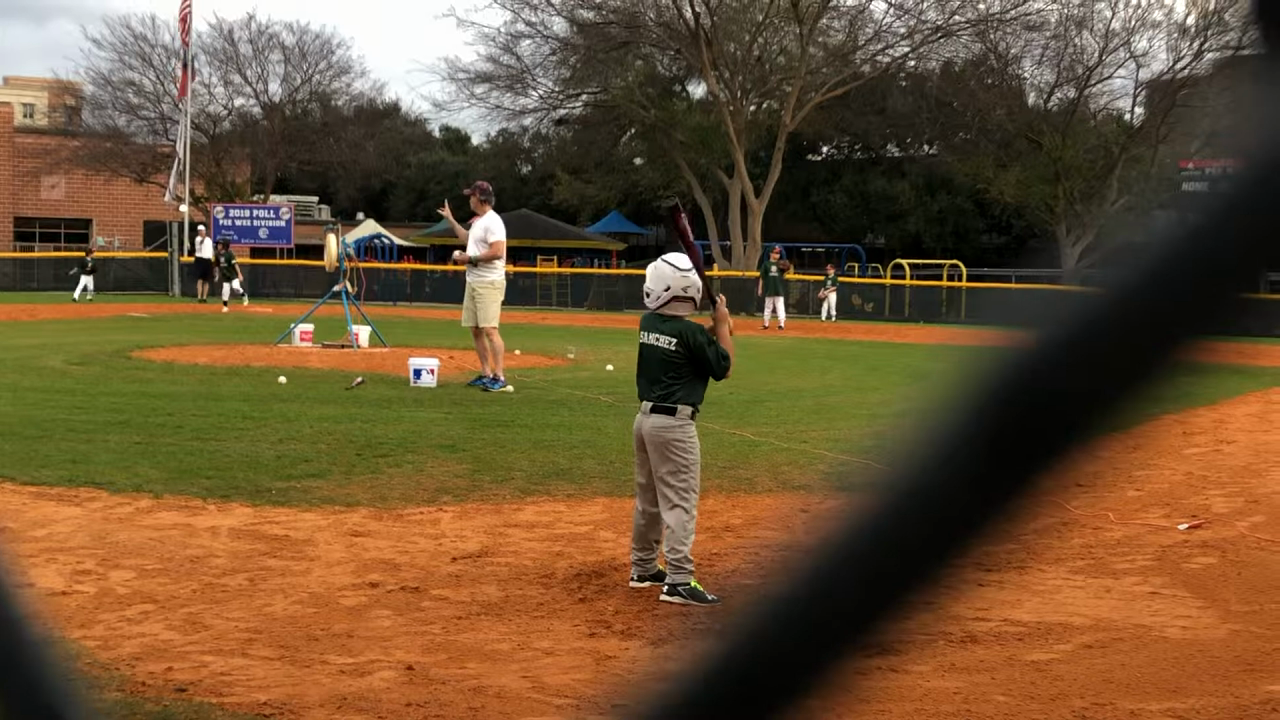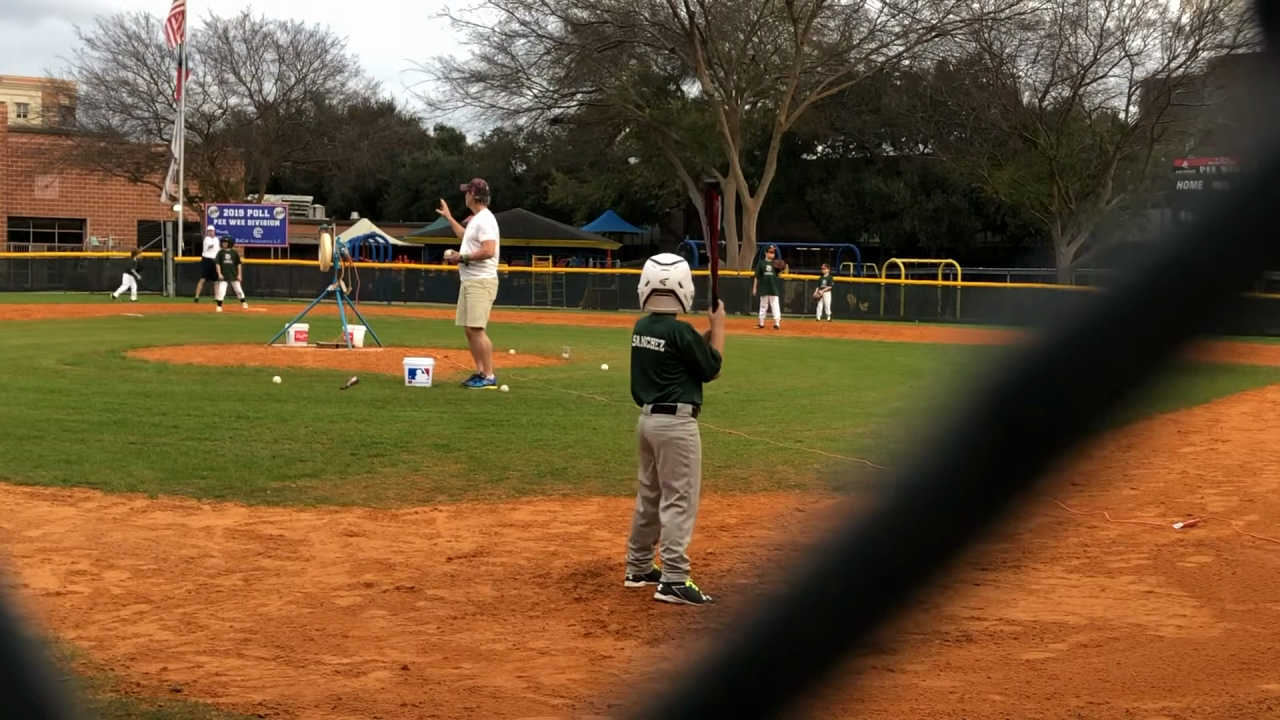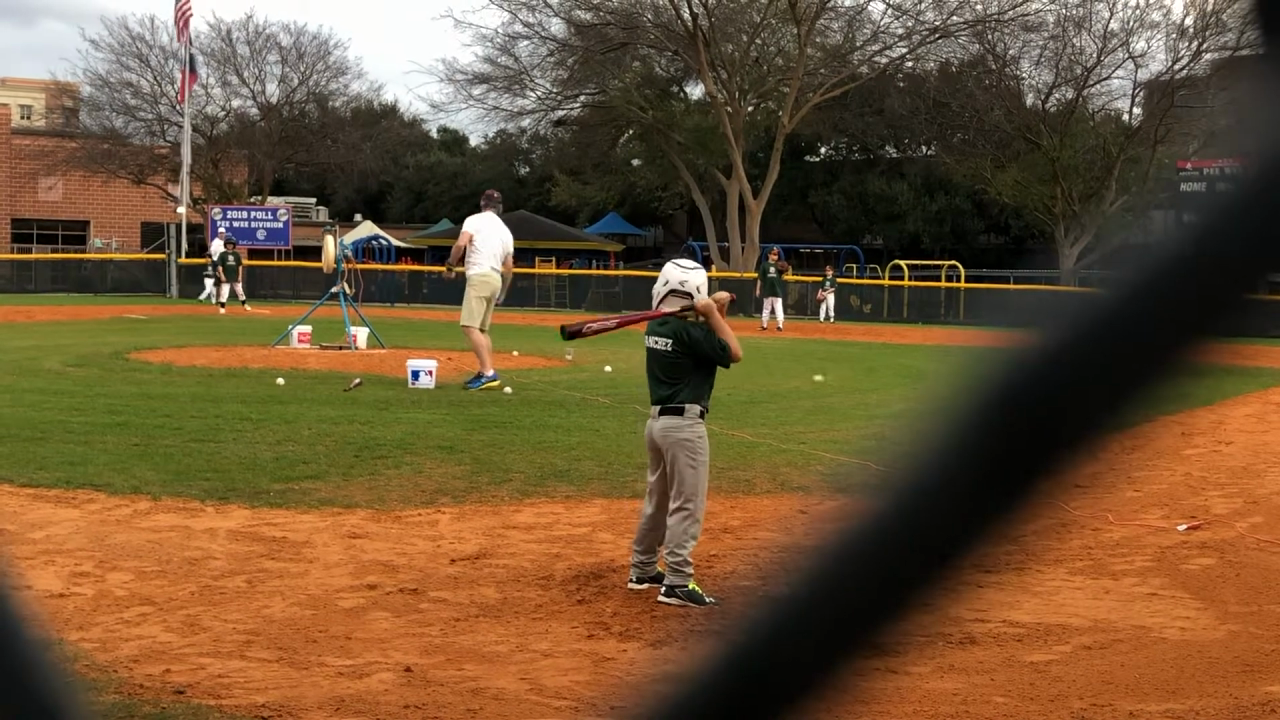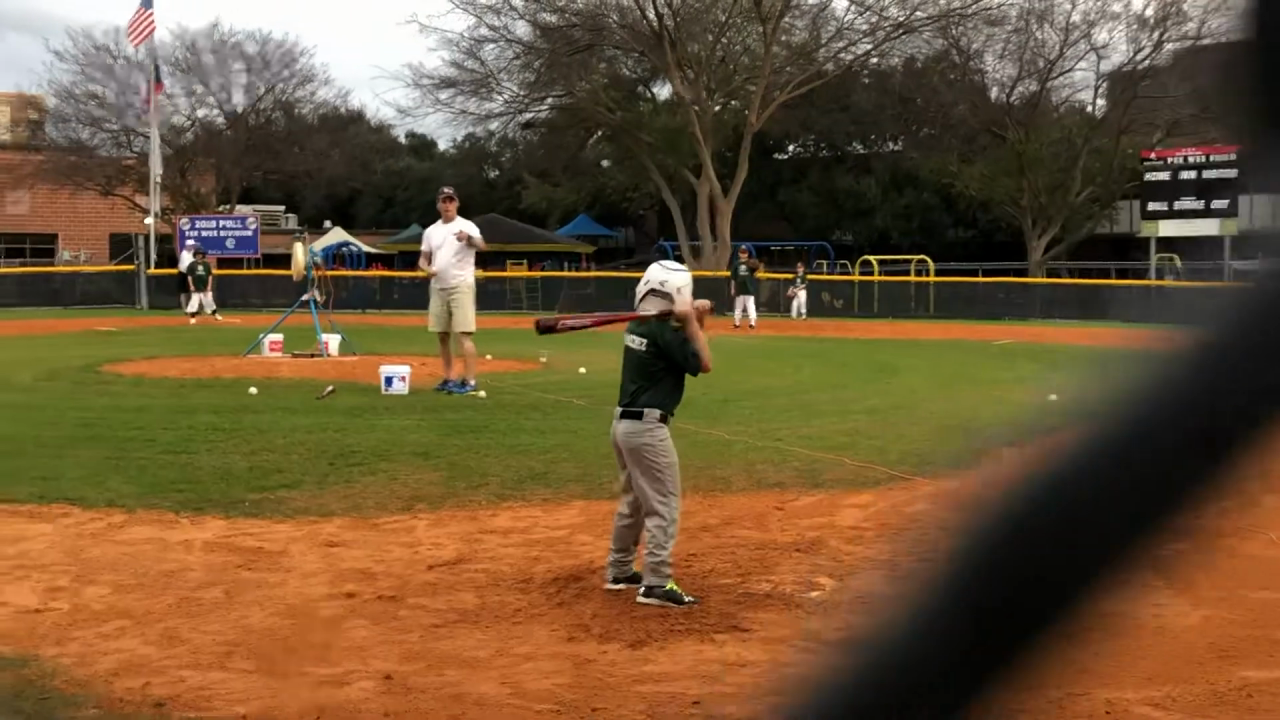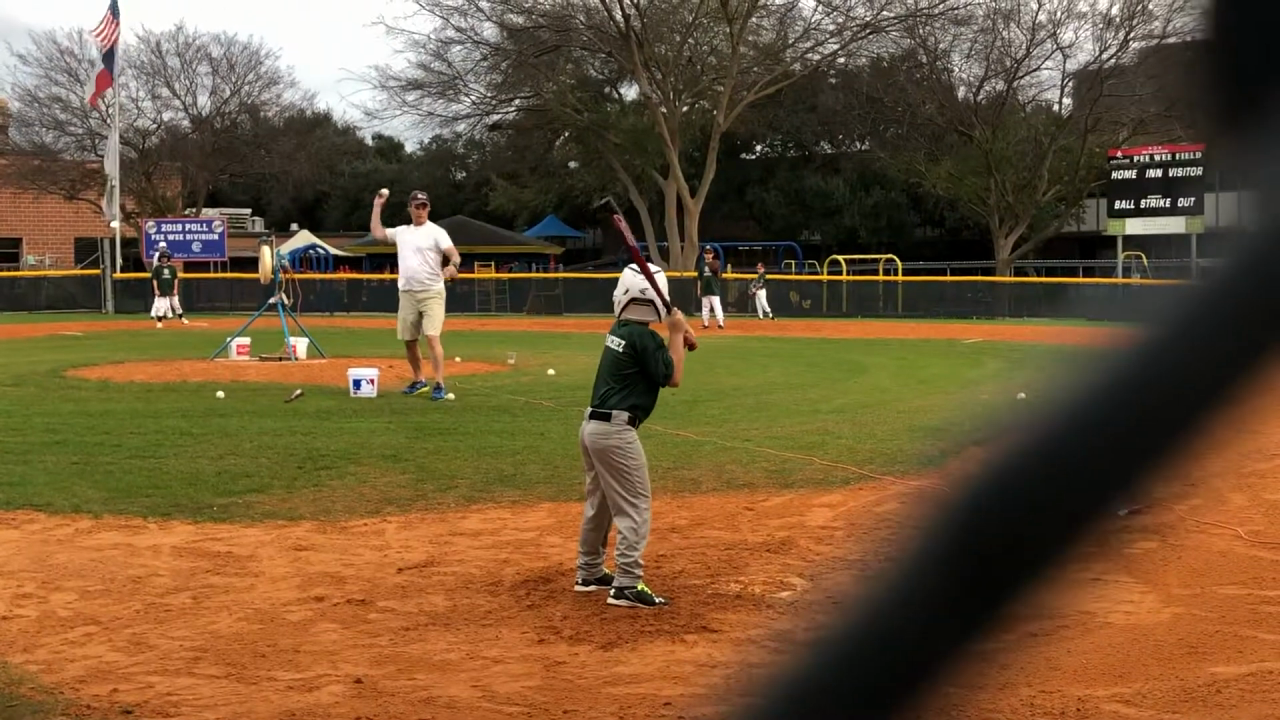
dt=1s
person 1, frame 1
left shoulder: (647, 322)
right shoulder: (690, 331)
right elbow: (723, 368)
left wrist: (712, 328)
right wrist: (722, 325)
left hip: (645, 418)
right hip: (675, 424)
left knee: (649, 498)
right knee: (680, 502)
left ankle: (643, 568)
right ankle: (678, 581)
person 1, frame 2
left shoulder: (641, 327)
right shoulder: (680, 330)
right elbow: (711, 370)
left wrist: (708, 335)
right wrist: (718, 328)
left hip: (648, 419)
right hip: (677, 423)
left knee: (650, 497)
right knee: (679, 501)
left ankle: (639, 567)
right ankle: (674, 580)
person 1, frame 3
left shoulder: (655, 326)
right shoulder: (688, 330)
left elbow: (705, 340)
right elbow: (734, 353)
left wrist: (716, 313)
right wrist: (713, 314)
left hip: (657, 421)
right hip: (684, 425)
left knee: (657, 499)
right knee: (686, 504)
left ankle: (642, 569)
right ankle: (677, 582)
person 1, frame 4
left shoulder: (636, 325)
right shoulder: (664, 332)
left elbow: (680, 347)
right elbow: (704, 364)
left wrist: (694, 321)
right wrist: (691, 322)
left hip: (624, 423)
right hip: (647, 428)
left knee: (633, 502)
right knee: (663, 505)
left ankle: (620, 570)
right ankle: (656, 583)
person 1, frame 5
left shoulder: (619, 329)
right shoulder: (644, 336)
left elbow: (655, 363)
right elbow: (673, 378)
left wrist: (677, 341)
right wrist: (675, 334)
left hip: (592, 425)
right hip: (615, 431)
left knee: (599, 503)
right knee: (635, 507)
left ankle: (589, 572)
right ankle: (626, 586)
person 2, frame 1
left shoulder: (492, 221)
right shoulder: (477, 221)
left elbow: (497, 252)
right elbow: (468, 239)
left wrist: (470, 258)
right wrist: (450, 219)
left hip: (489, 283)
right hip: (473, 282)
left knee: (489, 329)
right knee: (475, 329)
left ankle: (499, 377)
right ankle: (486, 374)
person 2, frame 2
left shoulder: (485, 219)
right shoulder: (475, 219)
left elbow: (488, 251)
left wrist: (461, 257)
right wrist: (448, 217)
left hip: (481, 282)
right hip: (468, 281)
left knee: (476, 329)
right knee: (469, 329)
left ankle: (489, 377)
right ankle: (480, 373)
person 2, frame 3
left shoulder: (474, 219)
right shoulder: (505, 230)
left elbow: (461, 244)
right elbow: (508, 267)
left wrist: (450, 265)
right wrist: (503, 292)
left hip: (479, 278)
right hip: (495, 280)
left knee: (470, 327)
right knee: (481, 329)
left ankle: (488, 373)
right ankle: (486, 372)
person 2, frame 4
left shoulder: (467, 226)
right shoulder: (430, 231)
left elbow: (482, 246)
right elbow: (423, 259)
left wrist: (469, 238)
right wrist: (427, 268)
left hip: (462, 287)
right hip: (438, 289)
left knee: (463, 334)
right knee: (443, 335)
left ankle: (470, 381)
right ankle: (450, 378)
person 2, frame 5
left shoulder: (437, 232)
right shoulder: (401, 232)
left elbow: (454, 255)
right elbow: (377, 234)
left wrist: (452, 266)
right wrist: (378, 205)
left hip: (433, 293)
right hip: (408, 294)
left knee: (432, 337)
right knee: (409, 340)
left ankle: (439, 384)
right ankle: (419, 380)
